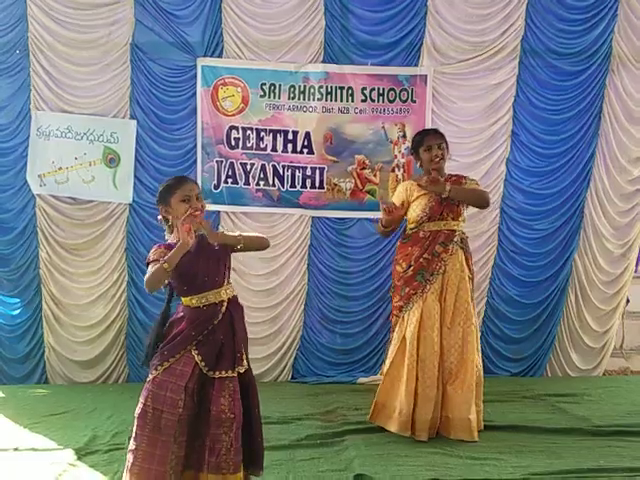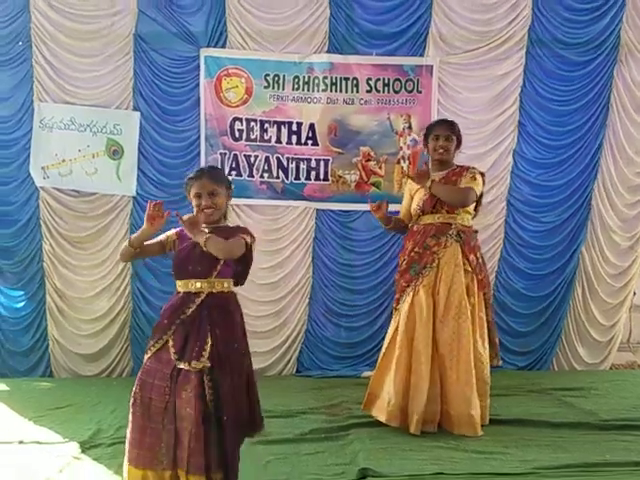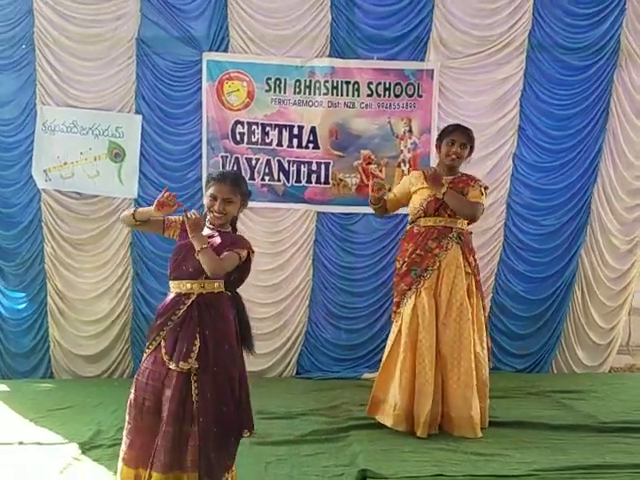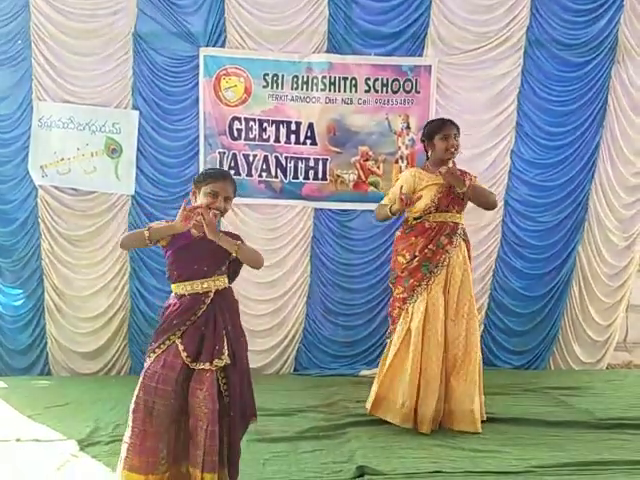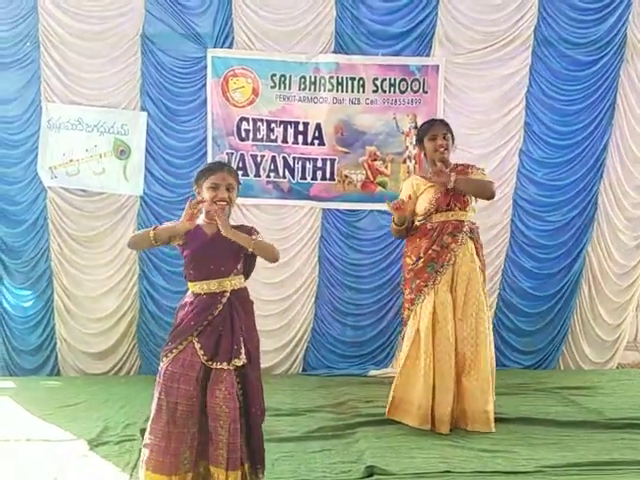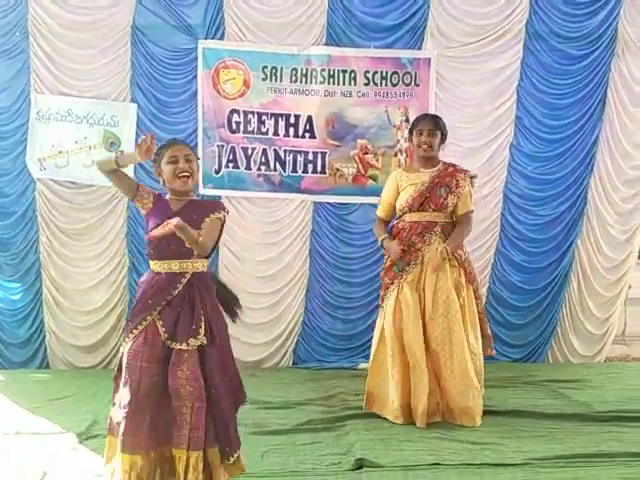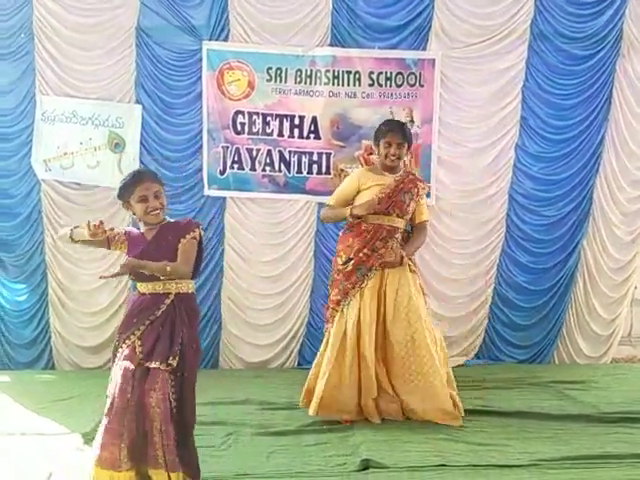
dt=0.5s
person 1, frame 1
left shoulder: (217, 241)
right shoulder: (163, 250)
left elbow: (264, 243)
right elbow: (150, 284)
left wrist: (217, 236)
right wrist: (182, 245)
left hip: (225, 332)
right hip: (189, 332)
left knee: (221, 413)
right knee: (166, 408)
person 1, frame 2
left shoulder: (239, 234)
right shoulder: (180, 235)
left elbow: (225, 252)
right elbow: (126, 255)
left wrist: (198, 233)
right wrist: (148, 229)
left hip: (217, 324)
right hip: (180, 323)
left knee: (208, 404)
right knee: (155, 398)
person 1, frame 3
left shoulder: (237, 244)
right shoulder: (182, 227)
left elbow: (215, 269)
right elbow: (128, 219)
left wrist: (197, 236)
right wrist: (154, 211)
left hip: (209, 325)
right hip: (174, 323)
left knee: (201, 404)
right knee: (150, 399)
person 1, frame 4
left shoulder: (228, 239)
right shoulder: (170, 231)
left elbow: (257, 261)
right elbow: (125, 243)
left wrist: (216, 236)
right wrist: (175, 226)
left hip: (217, 323)
right hip: (180, 321)
left knee: (210, 404)
right knee: (159, 397)
person 1, frame 5
left shoulder: (244, 232)
right shoulder: (185, 230)
left elbow: (274, 256)
right elbow: (133, 243)
left wrist: (230, 232)
right wrist: (179, 226)
left hip: (233, 323)
right hip: (195, 320)
left knee: (227, 404)
right knee: (179, 399)
person 1, frame 6
left shoulder: (212, 208)
right shoulder: (152, 203)
left elbow: (204, 247)
right elbow: (105, 167)
left wrist: (180, 227)
right wrist: (134, 157)
left hip: (194, 301)
right hip: (154, 299)
left knee: (191, 382)
right knee: (142, 381)
person 1, frame 7
left shoulder: (186, 229)
right shoulder: (128, 238)
left elbow: (183, 269)
right elbow: (70, 236)
left wrist: (138, 265)
right wrist: (90, 234)
left hip: (175, 322)
right hip: (140, 320)
left knee: (163, 397)
right knee: (126, 397)
person 2, frame 1
left shoulder: (460, 182)
right shoulder: (407, 187)
left elbow: (484, 200)
right elbow: (383, 230)
left wrist: (444, 188)
right wrist: (387, 220)
left hip: (453, 267)
right hip: (417, 267)
left knee: (454, 336)
right knee: (417, 334)
left ankle: (451, 414)
right ankle: (415, 413)
person 2, frame 2
left shoulder: (470, 174)
right shoulder: (414, 182)
left elbow: (463, 199)
right elbow: (404, 224)
left wrist: (430, 184)
right wrist: (385, 219)
left hip: (458, 261)
right hip: (420, 260)
left knee: (457, 330)
right knee: (417, 328)
left ankle: (457, 408)
right ankle: (417, 407)
person 2, frame 3
left shoulder: (473, 185)
right shoulder: (415, 178)
left elbow: (473, 213)
right elbow: (385, 208)
left wrist: (441, 189)
right wrist: (375, 199)
left hip: (455, 264)
right hip: (417, 262)
left knee: (455, 332)
right knee: (417, 330)
left ankle: (456, 410)
right ankle: (417, 409)
person 2, frame 4
left shoulder: (463, 177)
right shoulder: (412, 176)
left elbow: (491, 202)
right elbow: (379, 213)
left wrist: (460, 183)
right wrist: (397, 208)
left hip: (453, 259)
right hip: (418, 258)
left knee: (455, 328)
right knee: (417, 325)
left ankle: (451, 405)
right ankle: (411, 404)
person 2, frame 5
left shoulder: (466, 172)
right shoulder: (414, 182)
left elbow: (490, 191)
right elbow: (399, 232)
left wrist: (449, 179)
right wrist: (399, 219)
left hip: (464, 259)
right hip: (427, 260)
left knee: (467, 329)
right knee: (429, 327)
left ankle: (463, 405)
right ankle: (424, 406)
person 2, frame 6
left shoulder: (456, 176)
right shoulder: (398, 177)
left elbow: (464, 222)
right elbow: (380, 220)
left wrist: (450, 246)
right wrist: (386, 241)
left hip: (444, 258)
right hip: (404, 259)
left knee: (448, 328)
right knee: (398, 324)
left ankle: (453, 400)
right ankle: (400, 401)
person 2, frame 7
left shoulder: (414, 185)
right shoulder: (360, 176)
left elbow: (420, 230)
right elbow: (325, 213)
left wrist: (404, 254)
right wrist: (353, 210)
left hip: (395, 264)
right hip: (357, 261)
left knee: (411, 328)
right knee: (354, 329)
left ankle: (424, 400)
right ankle: (348, 402)
